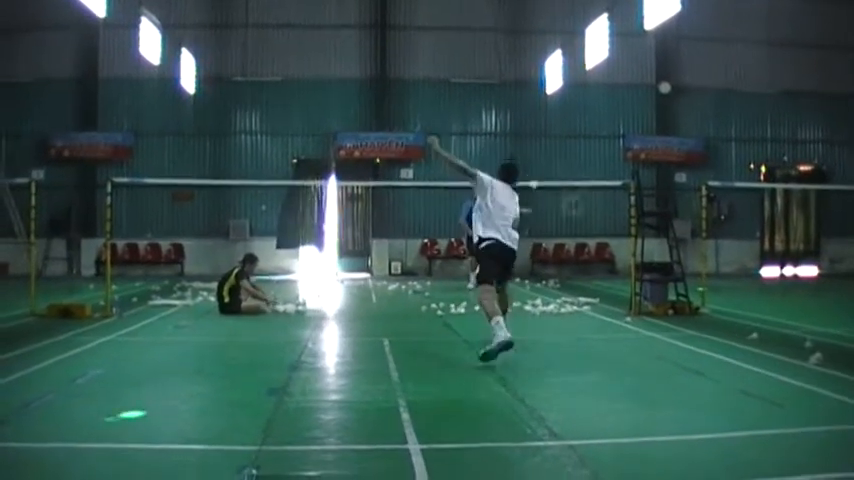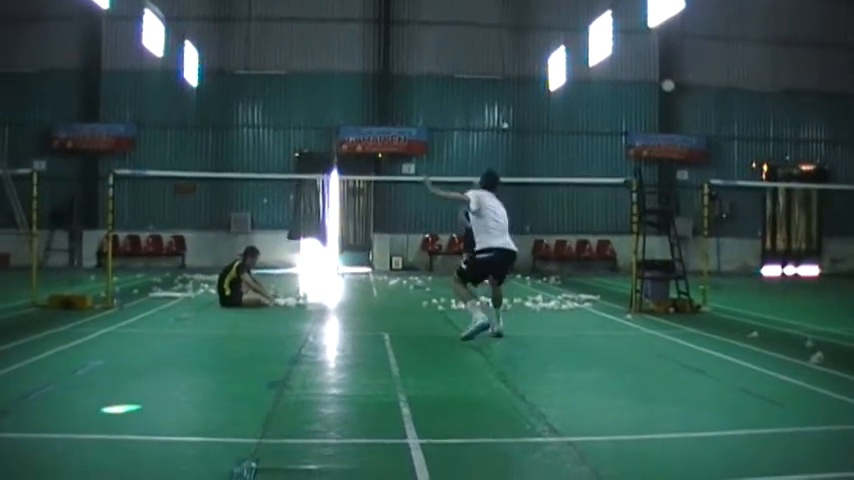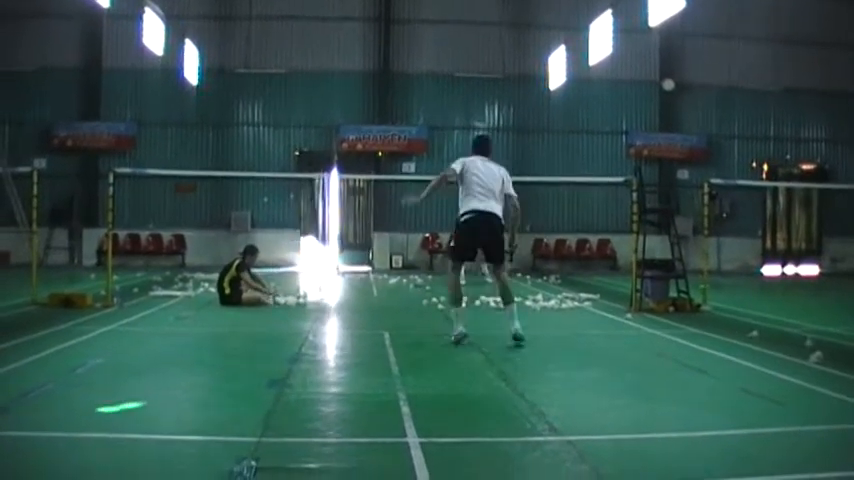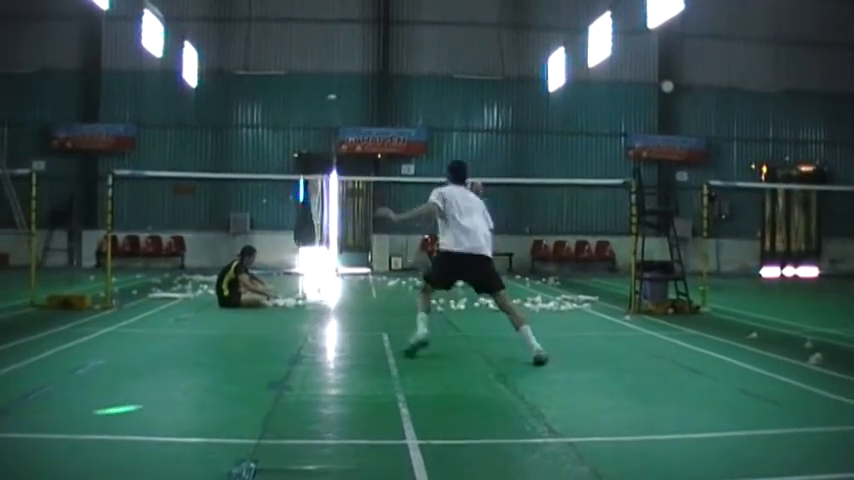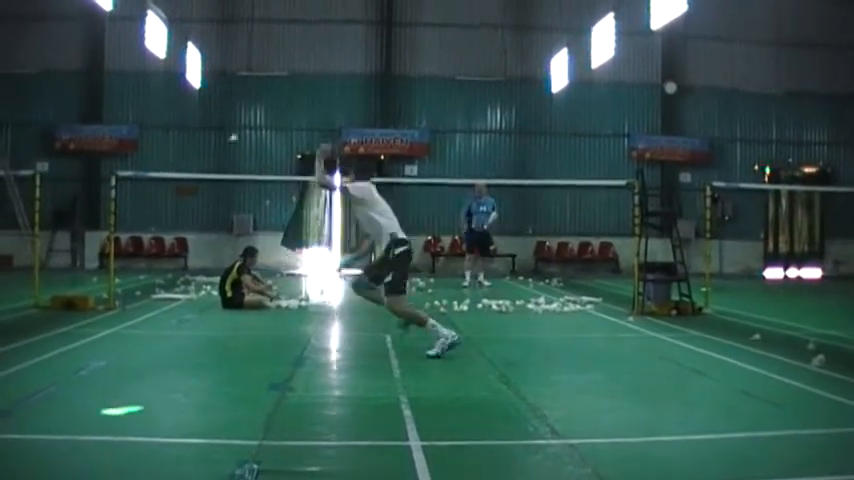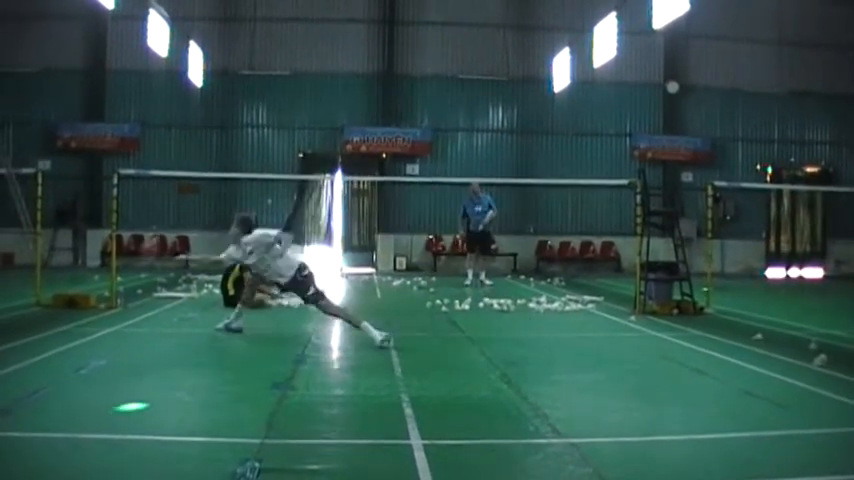
dt=0.3s
person 1, frame 1
left shoulder: (489, 184)
right shoulder: (513, 197)
left elbow: (466, 168)
left wrist: (438, 149)
left hip: (489, 243)
right hip: (509, 247)
left knee: (486, 293)
right knee: (501, 287)
left ankle: (501, 334)
right ankle: (501, 328)
person 1, frame 2
left shoulder: (478, 195)
right shoulder: (499, 205)
left elbow: (462, 199)
left wrist: (434, 190)
left hip: (489, 250)
right hip: (509, 251)
left knee: (459, 281)
right knee: (495, 283)
left ankle: (479, 317)
right ankle: (497, 325)
person 1, frame 3
left shoulder: (464, 162)
right shoulder: (501, 171)
left elbow: (444, 176)
right elbow: (514, 205)
left wrist: (420, 198)
right wrist: (513, 234)
left hip: (469, 219)
right hip: (494, 221)
left knee: (454, 272)
right knee: (500, 274)
left ankle: (459, 327)
right ankle: (515, 326)
person 1, frame 4
left shoulder: (442, 192)
right shoulder: (477, 201)
left elbow: (429, 208)
right elbow: (490, 232)
left wrist: (396, 217)
left hip: (452, 252)
right hip: (480, 254)
left knee: (425, 291)
right knee: (503, 301)
left ankle: (421, 332)
right ankle: (535, 349)
person 1, frame 5
left shoulder: (363, 188)
right shoulder: (360, 201)
left elbow: (323, 182)
right elbow: (371, 242)
left wrist: (320, 159)
right wrist: (356, 255)
left hip: (396, 248)
right hip: (391, 249)
left knee: (394, 305)
right knee: (358, 285)
left ankle: (445, 335)
right ankle: (407, 314)
person 1, frame 6
left shoulder: (254, 239)
right shoulder: (236, 249)
left hip: (297, 275)
right hip: (287, 278)
left knee: (327, 307)
right knee: (252, 280)
left ankle: (375, 335)
right ankle: (235, 321)
